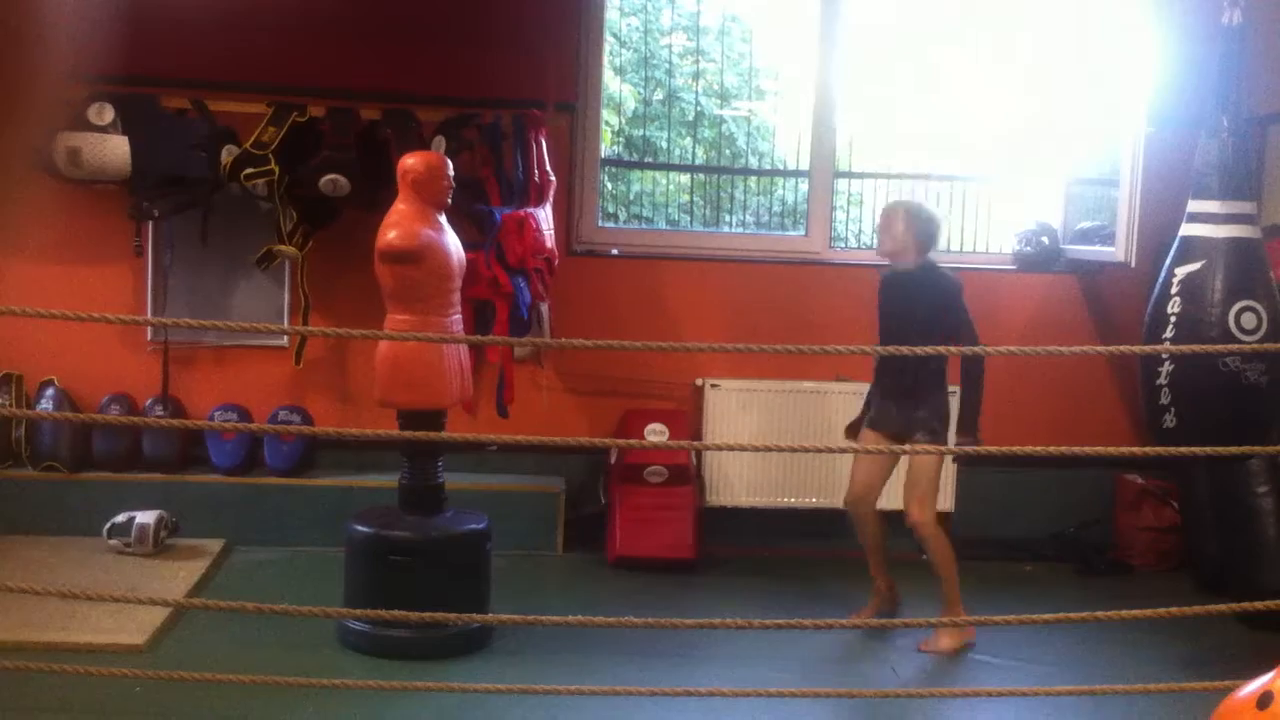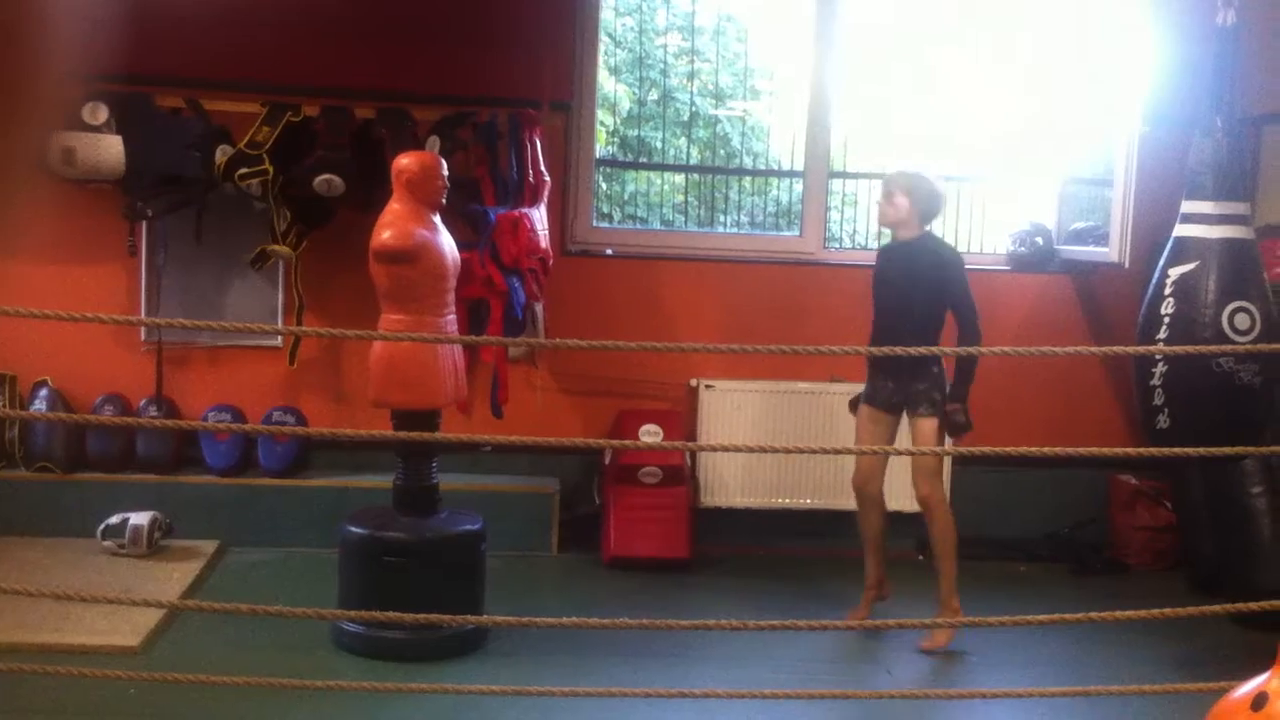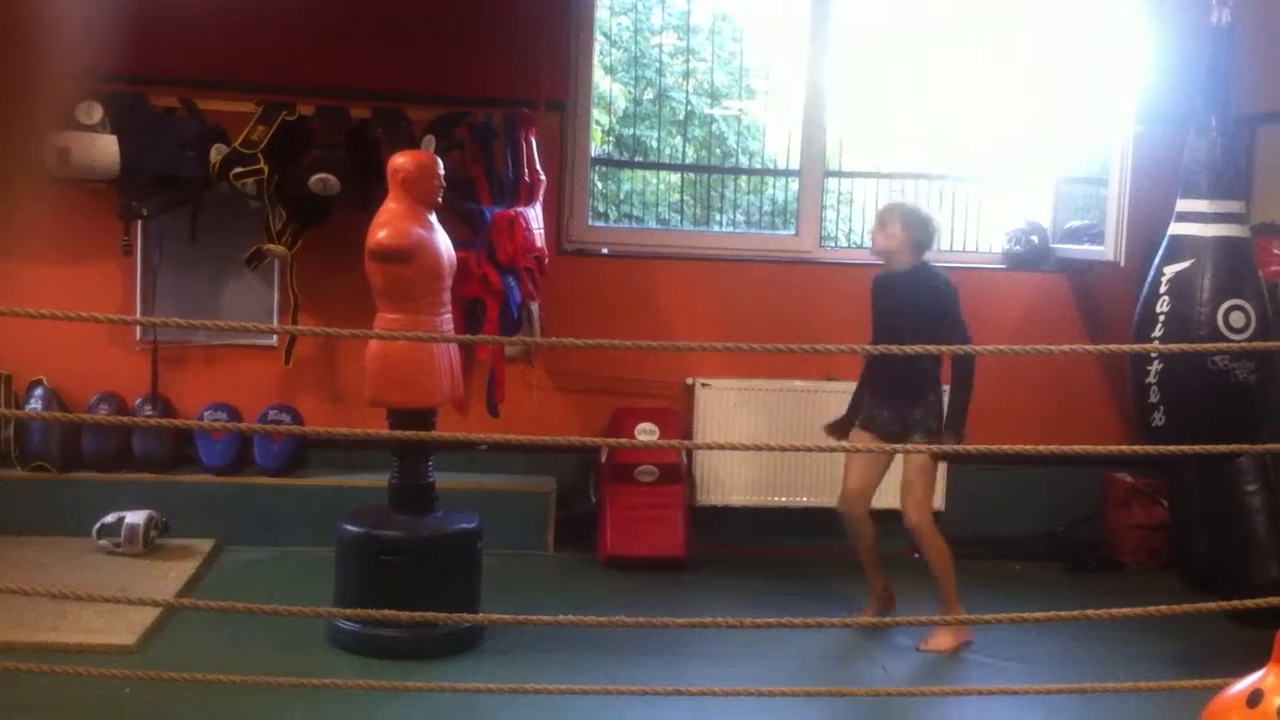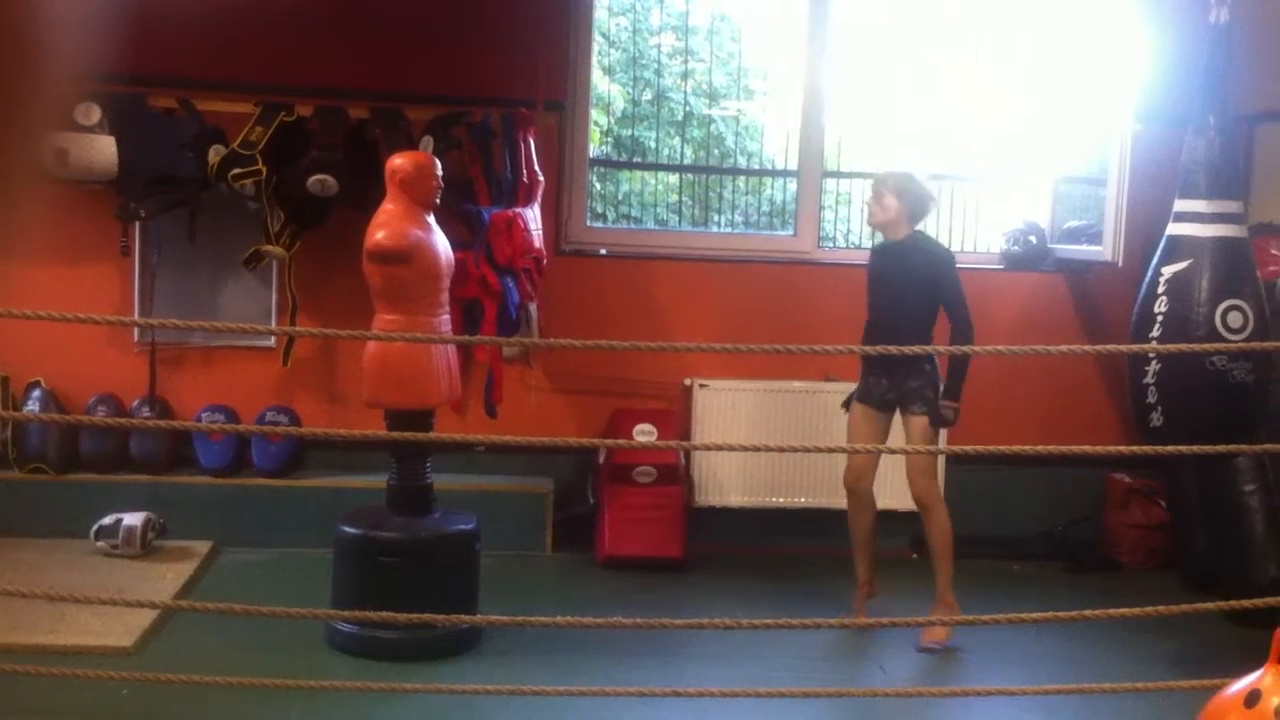
dt=0.2s
person 1, frame 1
left shoulder: (942, 285)
right shoulder: (889, 282)
left elbow: (972, 357)
left wrist: (968, 428)
right wrist: (865, 411)
left hip: (927, 406)
right hip: (887, 402)
left knee: (919, 515)
right knee: (858, 501)
left ankle: (957, 620)
right ankle: (883, 592)
person 1, frame 2
left shoulder: (941, 258)
right shoulder: (886, 256)
left elbow: (969, 329)
left wrist: (958, 398)
right wrist: (868, 384)
left hip: (923, 380)
right hip: (883, 377)
left knee: (928, 493)
right knee: (864, 483)
left ankle: (949, 607)
right ankle: (874, 581)
person 1, frame 3
left shoulder: (936, 286)
right shoulder: (881, 283)
left elbow: (963, 357)
left wrist: (954, 426)
right wrist: (853, 410)
left hip: (921, 407)
right hip: (878, 403)
left knee: (916, 517)
right knee: (851, 504)
left ankle: (954, 619)
right ankle: (880, 593)
person 1, frame 4
left shoulder: (933, 256)
right shoulder: (878, 256)
left elbow: (962, 326)
left wrist: (951, 395)
right wrist: (860, 384)
left hip: (915, 378)
right hip: (876, 376)
left knee: (924, 492)
right knee: (856, 481)
left ankle: (946, 604)
right ankle: (865, 581)
